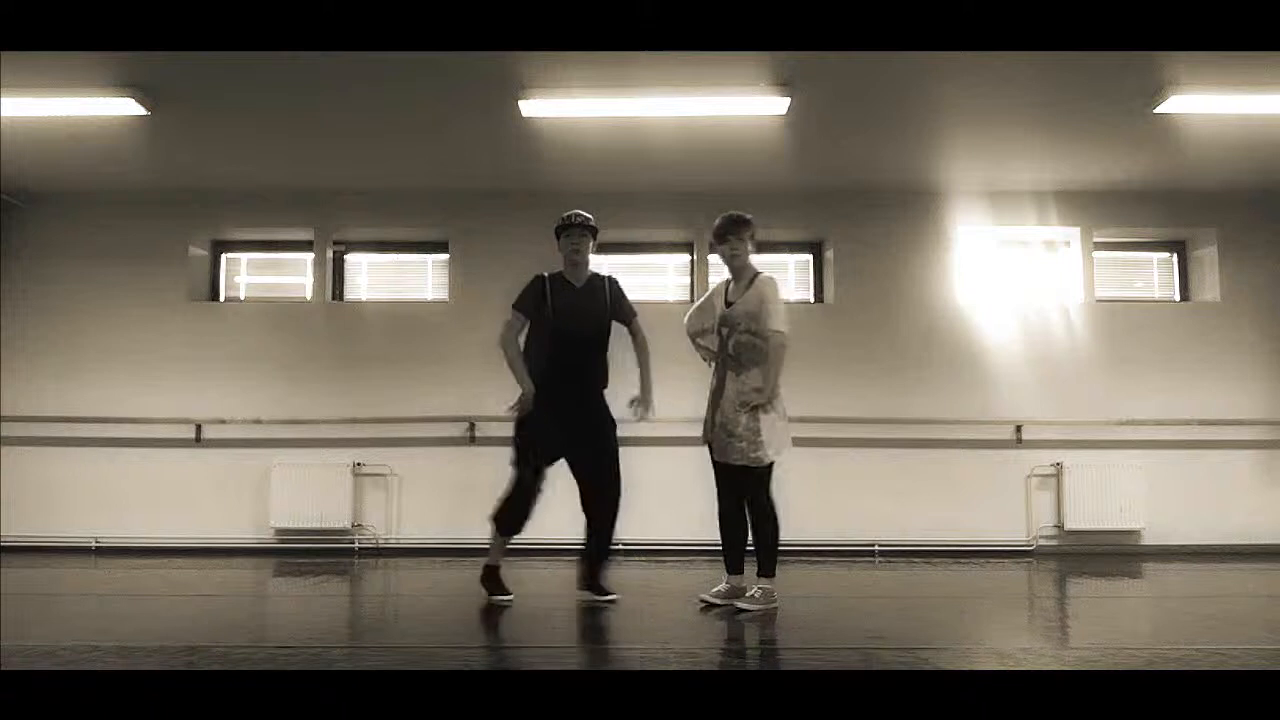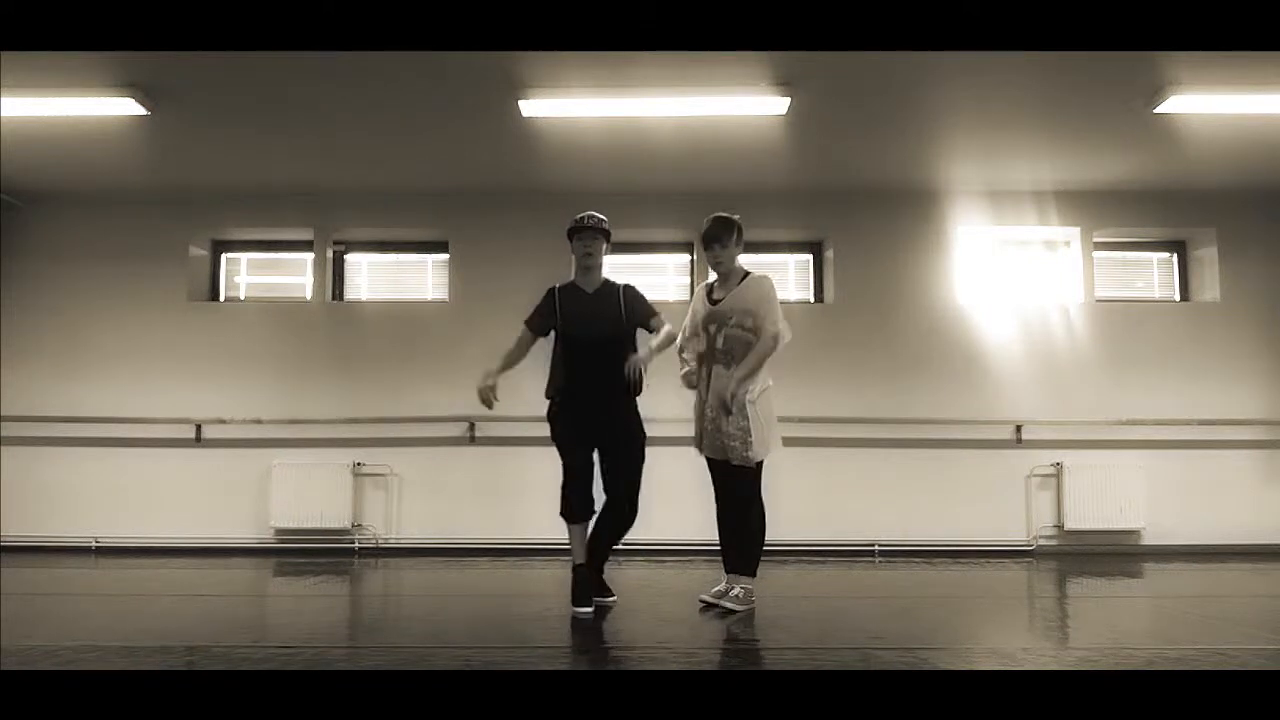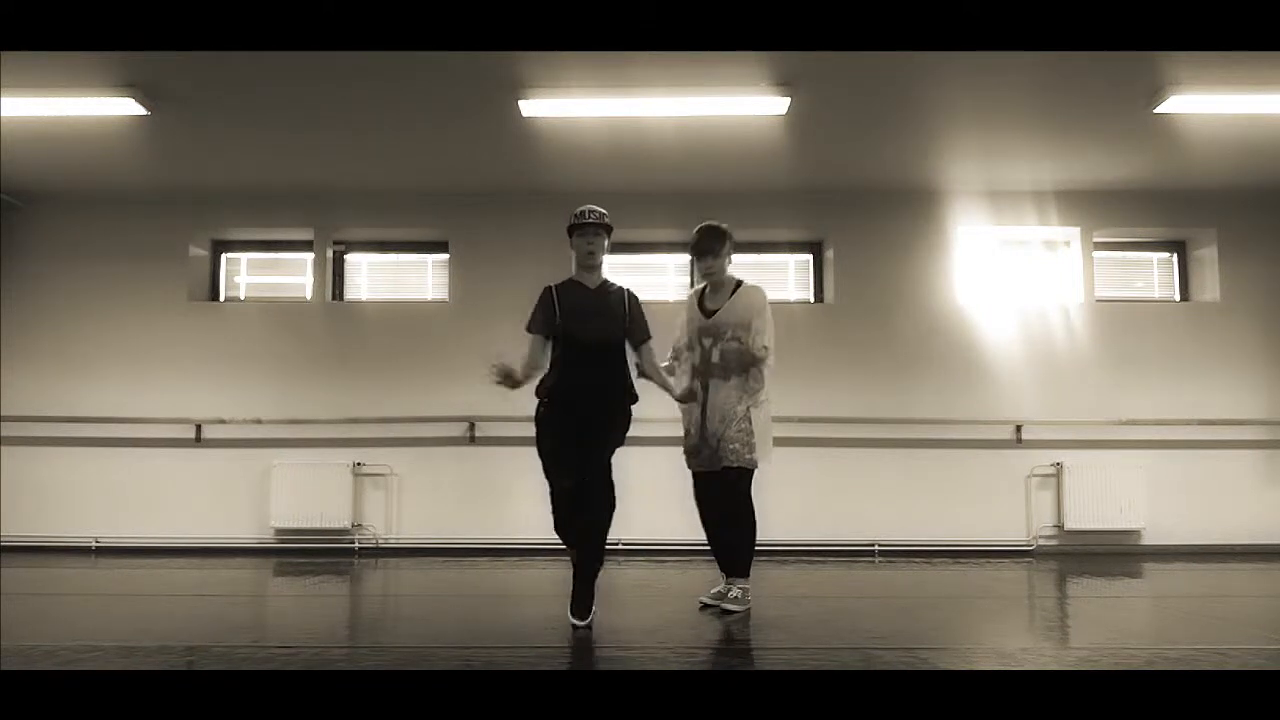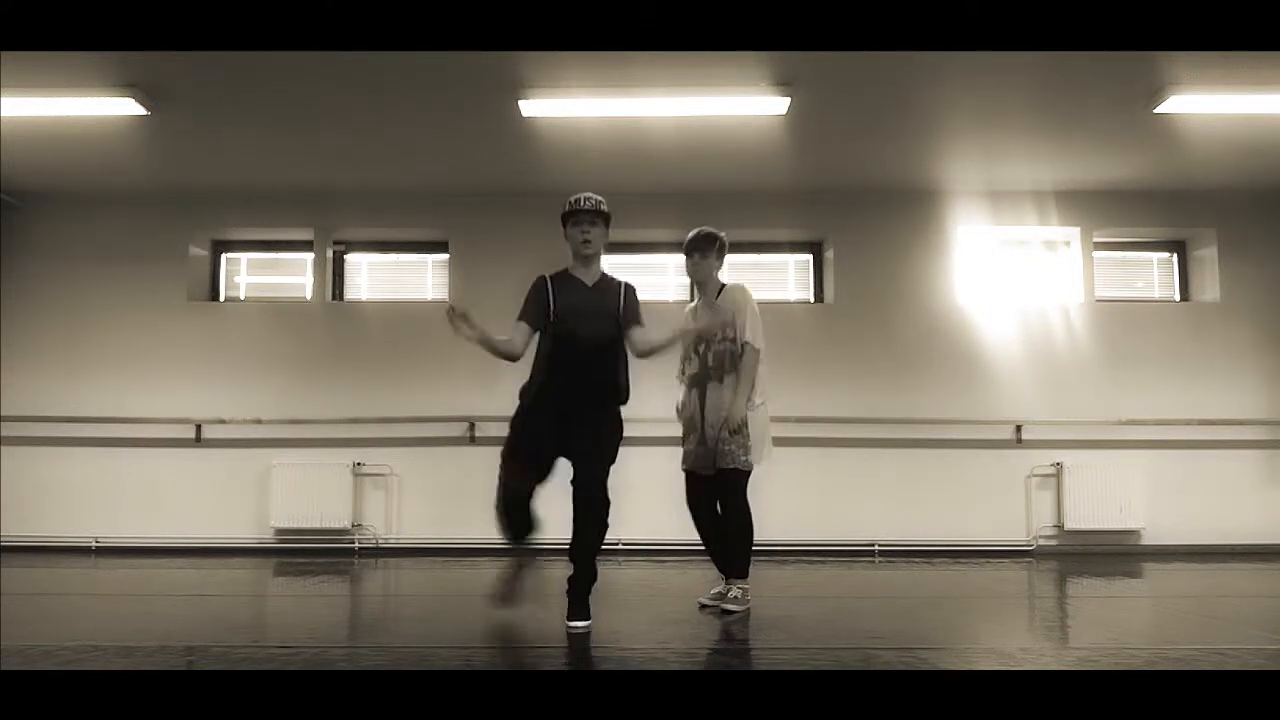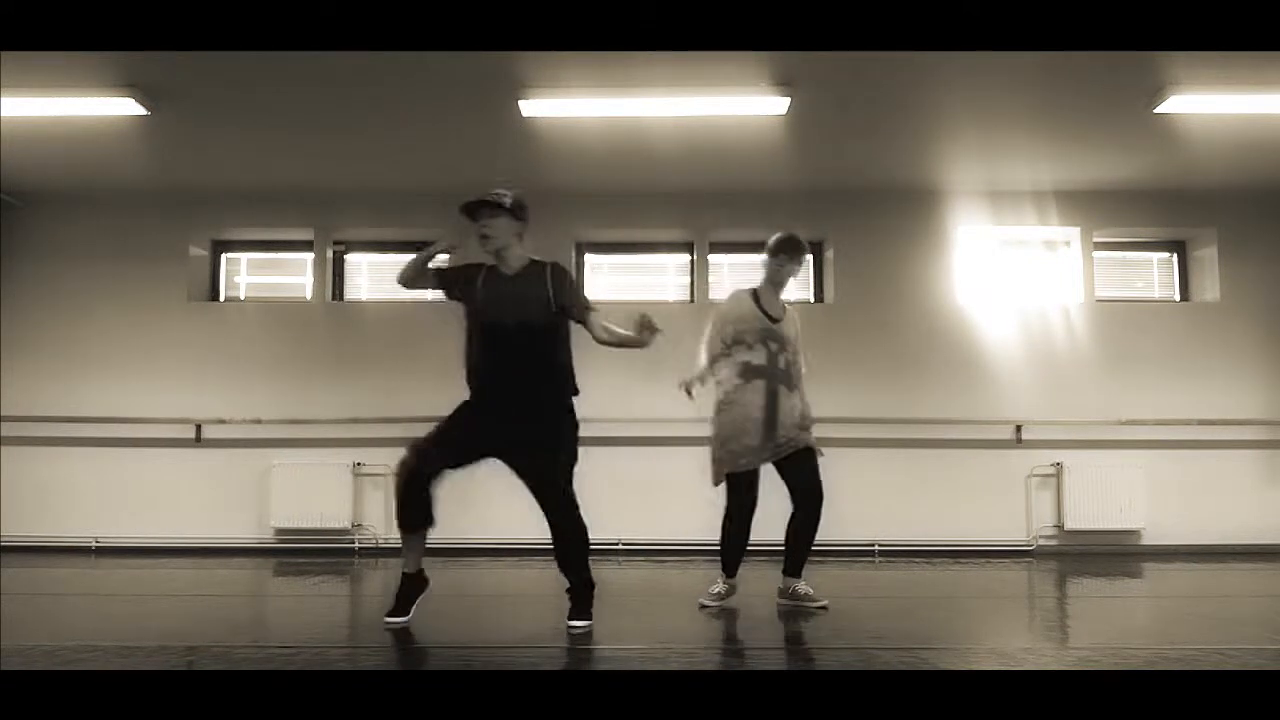
dt=1s
person 1, frame 1
left shoulder: (607, 288)
right shoulder: (541, 287)
left elbow: (637, 335)
right elbow: (507, 336)
left wrist: (645, 387)
right wrist: (524, 381)
left hip: (590, 401)
right hip: (545, 402)
left knee: (604, 488)
right knee: (528, 482)
left ankle: (591, 575)
right ankle: (493, 565)
person 1, frame 2
left shoulder: (626, 296)
right shoulder: (557, 298)
left elbow: (669, 330)
right elbow: (523, 341)
left wrist: (648, 350)
right wrist: (493, 373)
left hip: (619, 409)
right hip: (571, 408)
left knee: (624, 496)
right knee: (577, 476)
left ankle: (592, 566)
right ankle: (580, 574)
person 1, frame 3
left shoulder: (625, 300)
right shoulder: (554, 296)
left elbow: (647, 358)
right elbow: (537, 353)
left wrist: (675, 391)
right wrist: (521, 378)
left hip: (608, 410)
right hip: (559, 410)
left knee: (594, 483)
right knee: (569, 494)
left ankle: (583, 586)
right ankle: (583, 585)
person 1, frame 4
left shoulder: (623, 292)
right shoulder: (546, 287)
left elbow: (639, 345)
right elbow: (514, 346)
left wrist: (694, 330)
right wrist: (482, 339)
left hip: (599, 413)
right hip: (544, 410)
left knee: (591, 501)
right knee: (513, 494)
left ankle: (579, 597)
right ankle: (520, 560)
person 1, frame 5
left shoulder: (551, 277)
right shoulder: (473, 278)
left elbow: (597, 328)
right elbow: (407, 280)
left wrist: (634, 339)
right wrist: (431, 254)
left hip: (544, 412)
right hip: (487, 407)
left knee: (559, 501)
right knee: (416, 469)
left ankle: (582, 594)
right ankle: (412, 577)
person 2, frame 1
left shoulder: (765, 286)
right shoulder: (720, 292)
left elbow: (777, 340)
right elbow: (692, 325)
left wrist: (767, 391)
right wrist: (710, 354)
left hip: (753, 408)
right hip: (722, 404)
left knee: (757, 495)
right knee: (727, 498)
left ankle: (767, 585)
right ankle: (734, 580)
person 2, frame 2
left shoulder: (758, 285)
right shoulder: (702, 293)
left elbow: (770, 340)
right elbow: (687, 341)
left wrist: (734, 381)
right wrist: (689, 366)
left hip: (744, 403)
right hip: (711, 404)
left knee: (746, 493)
right knee: (725, 495)
left ankle: (746, 582)
right ankle: (731, 578)
person 2, frame 3
left shoulder: (753, 297)
right shoulder: (693, 302)
left elbow: (763, 354)
right elbow: (684, 355)
left wrist: (754, 355)
left hip: (740, 411)
right hip: (701, 413)
left knee: (737, 496)
right knee: (708, 499)
left ankle: (742, 583)
right ankle: (729, 578)
person 2, frame 4
left shoulder: (737, 296)
right shoulder: (689, 313)
left elbow: (752, 350)
left wrist: (739, 405)
right wrist: (683, 400)
left hip: (736, 415)
right hip: (700, 419)
left knee: (732, 496)
right knee: (699, 500)
left ankle: (739, 585)
right ankle: (729, 579)
person 2, frame 5
left shoulder: (791, 317)
right shoulder: (738, 303)
right elbow: (711, 348)
left wrist: (804, 405)
right wrist: (699, 374)
left hip: (786, 420)
right hip: (741, 416)
left knee: (810, 494)
right knee: (741, 501)
left ankle: (791, 582)
right ankle: (727, 579)
